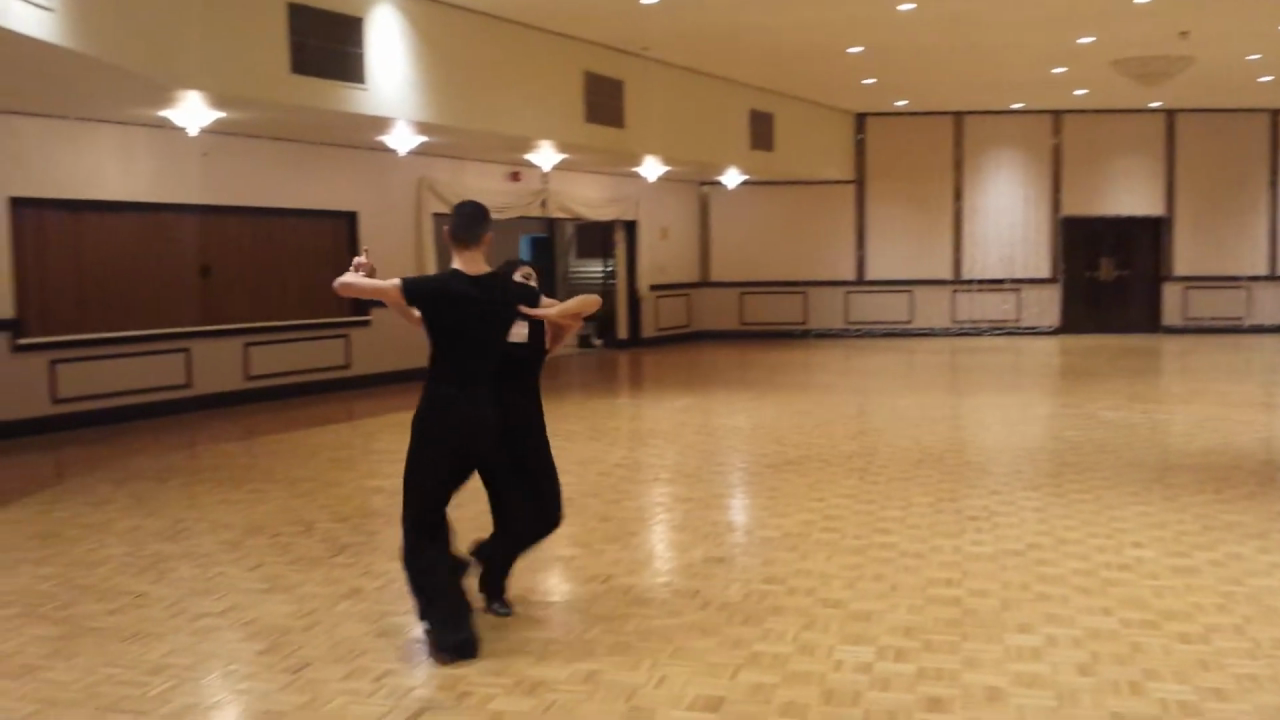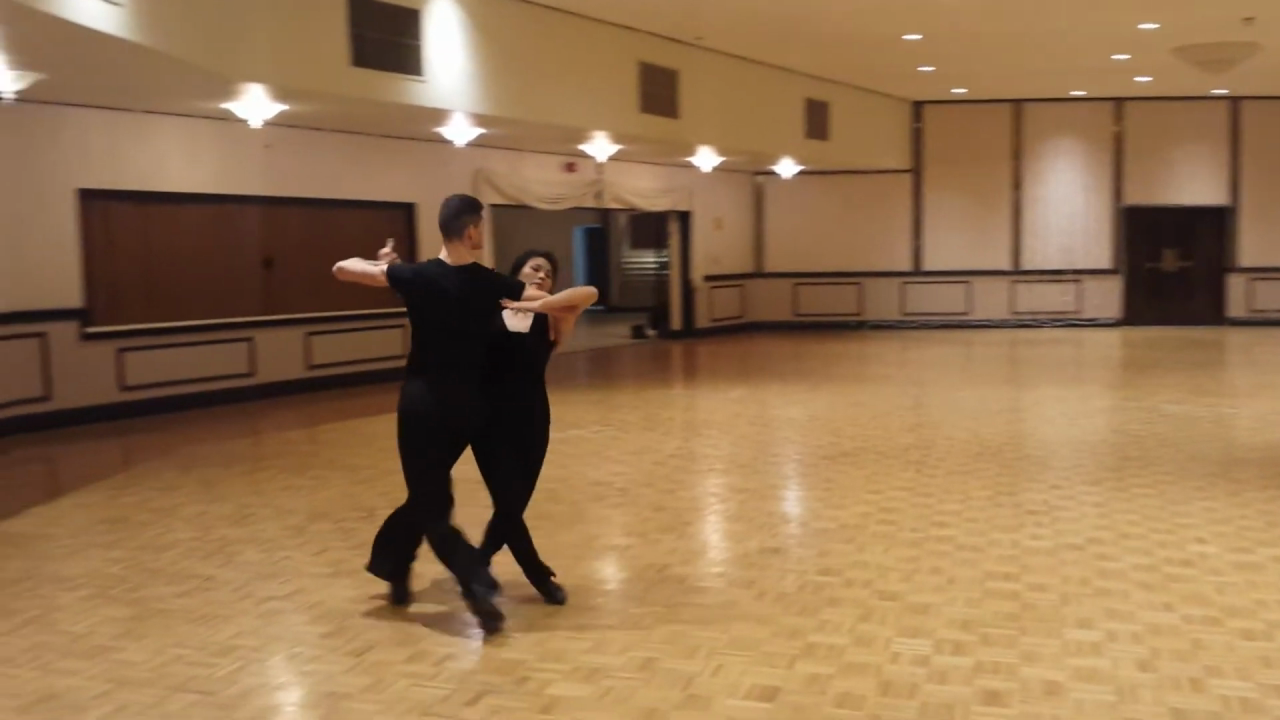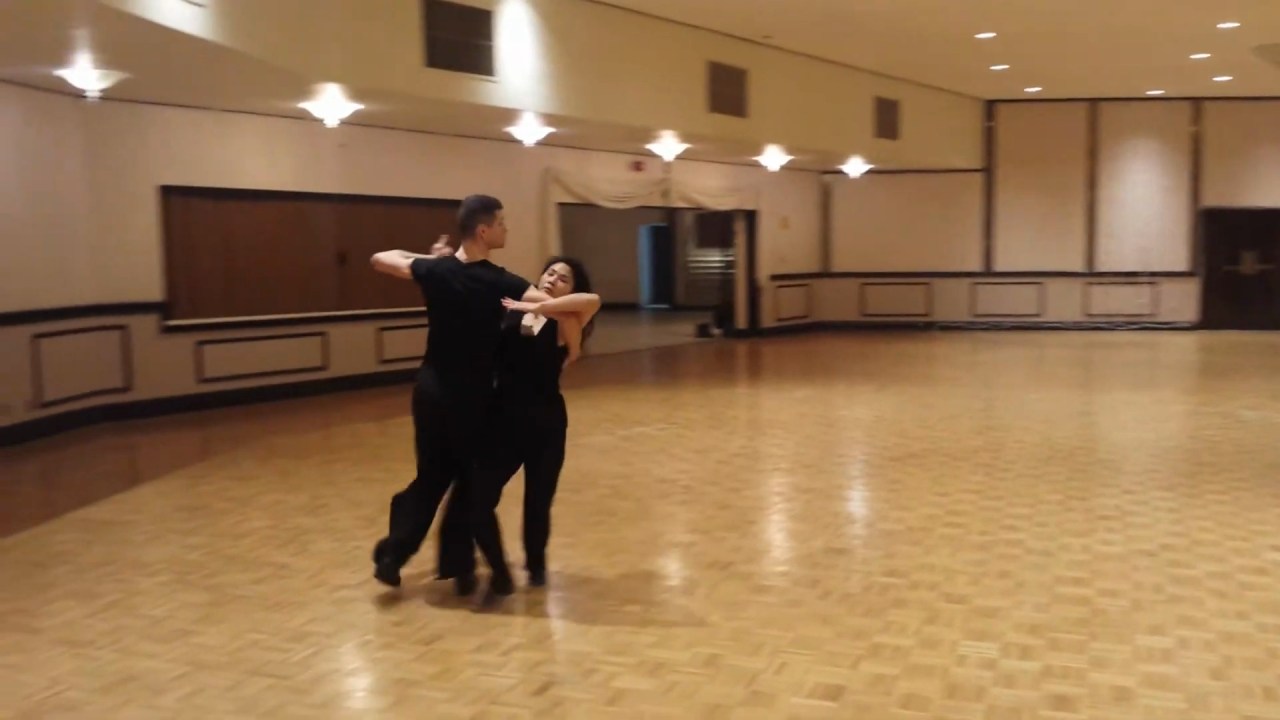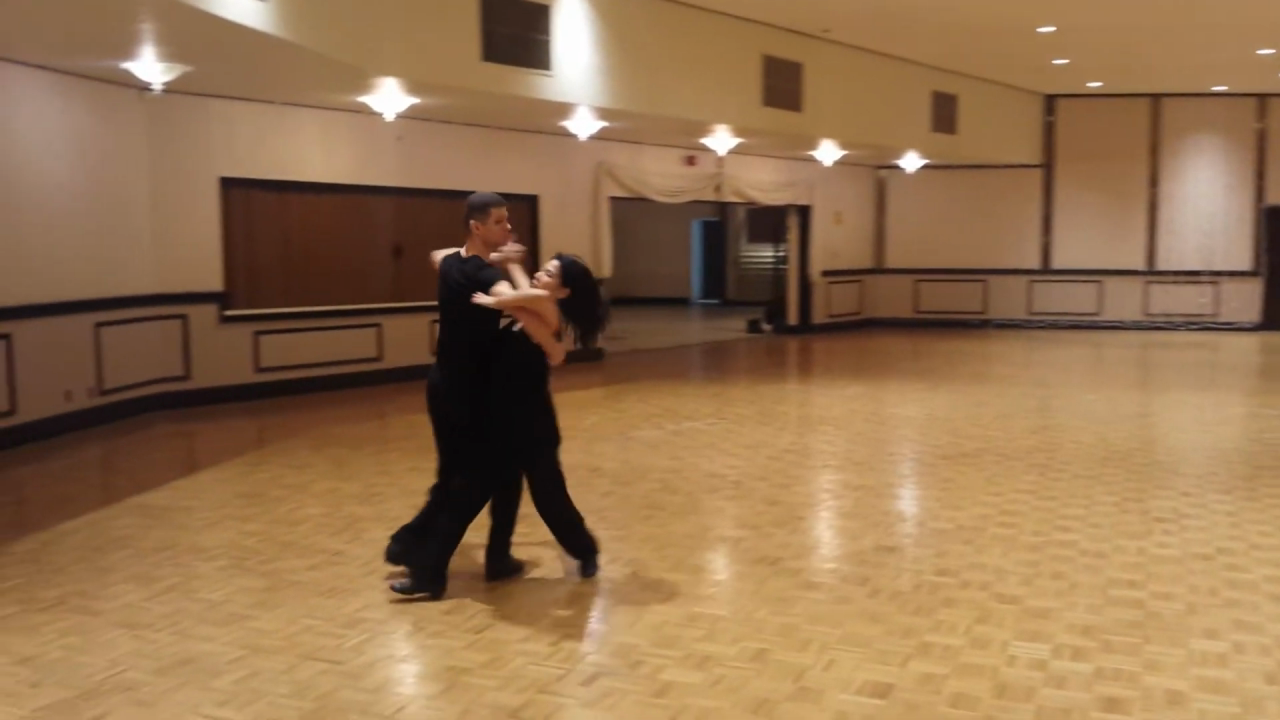
dt=0.2s
person 1, frame 1
left shoulder: (436, 288)
right shoulder: (510, 292)
left elbow: (344, 287)
right elbow: (565, 313)
left wrist: (358, 272)
left hip: (441, 415)
right hip: (482, 417)
left knee: (422, 524)
right knee: (432, 508)
left ankle: (454, 633)
person 1, frame 2
left shoulder: (416, 277)
right shoulder: (491, 283)
left elbow: (342, 269)
left wrist: (382, 260)
left hip: (421, 399)
right hip: (467, 403)
left knee: (429, 504)
right knee: (428, 493)
left ankle: (479, 586)
right ankle: (393, 569)
person 1, frame 3
left shoulder: (434, 271)
right shoulder: (497, 282)
left elbow: (380, 259)
left hip: (431, 387)
right hip: (472, 394)
left knee: (430, 479)
right knee: (469, 481)
left ankle: (392, 555)
person 1, frame 4
left shoulder: (451, 266)
right shoulder: (482, 275)
left wrist: (493, 257)
right wrist: (550, 344)
left hip: (446, 381)
right hip: (469, 387)
left knee: (460, 476)
right knee: (473, 479)
person 2, frame 1
left shoulder: (542, 328)
left hip: (529, 430)
left knee: (545, 515)
right knee: (512, 516)
left ankle: (486, 555)
right ankle: (492, 585)
person 2, frame 2
left shoulder: (551, 319)
left elbow: (588, 294)
left wrist: (539, 303)
left hip: (532, 418)
right hip: (490, 419)
left knee: (513, 504)
right knee: (508, 503)
left ankle: (478, 563)
right ankle: (540, 576)
person 2, frame 3
left shoulder: (566, 323)
right shoulder: (514, 313)
left elbow: (592, 300)
left wrist: (537, 306)
left hip: (545, 423)
right hip: (504, 419)
left knee: (537, 504)
right knee: (475, 497)
left ankle: (536, 564)
person 2, frame 4
left shoulder: (546, 316)
right shoulder: (525, 312)
left elbow: (540, 297)
right elbow: (520, 281)
left wrist: (494, 302)
right wrist: (511, 261)
left hip: (531, 423)
left knee: (551, 499)
left ankle: (584, 552)
